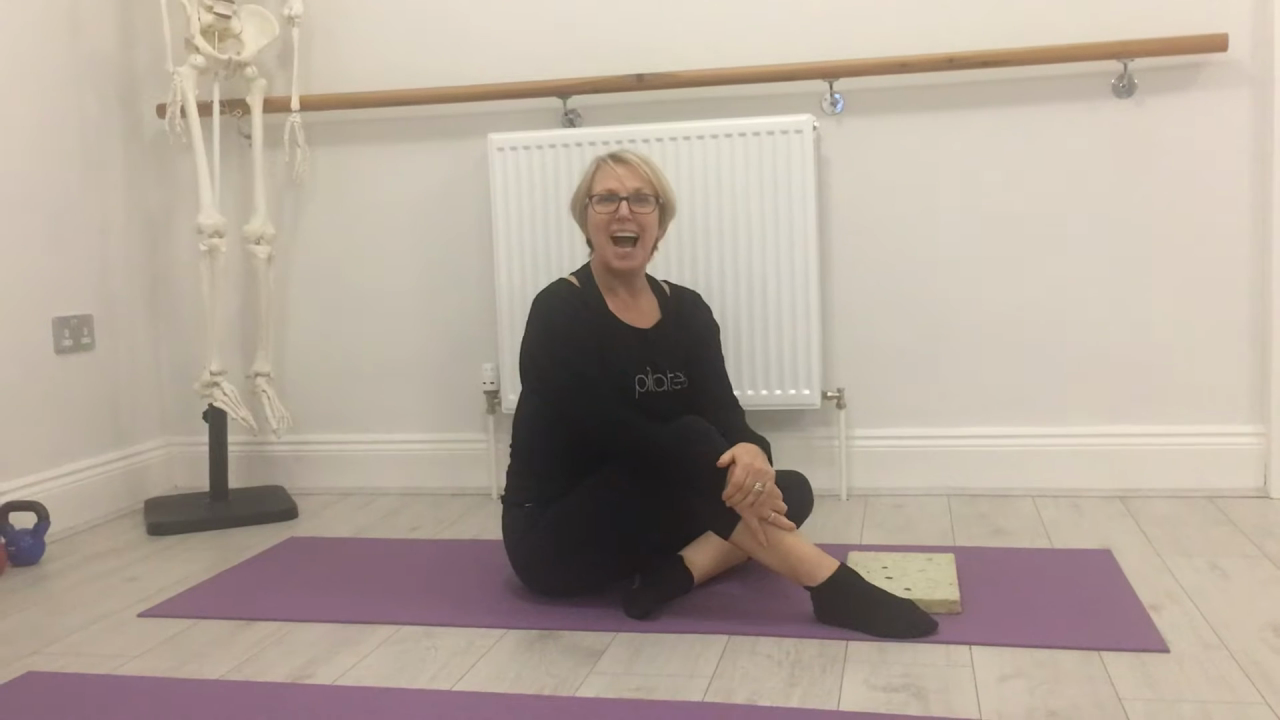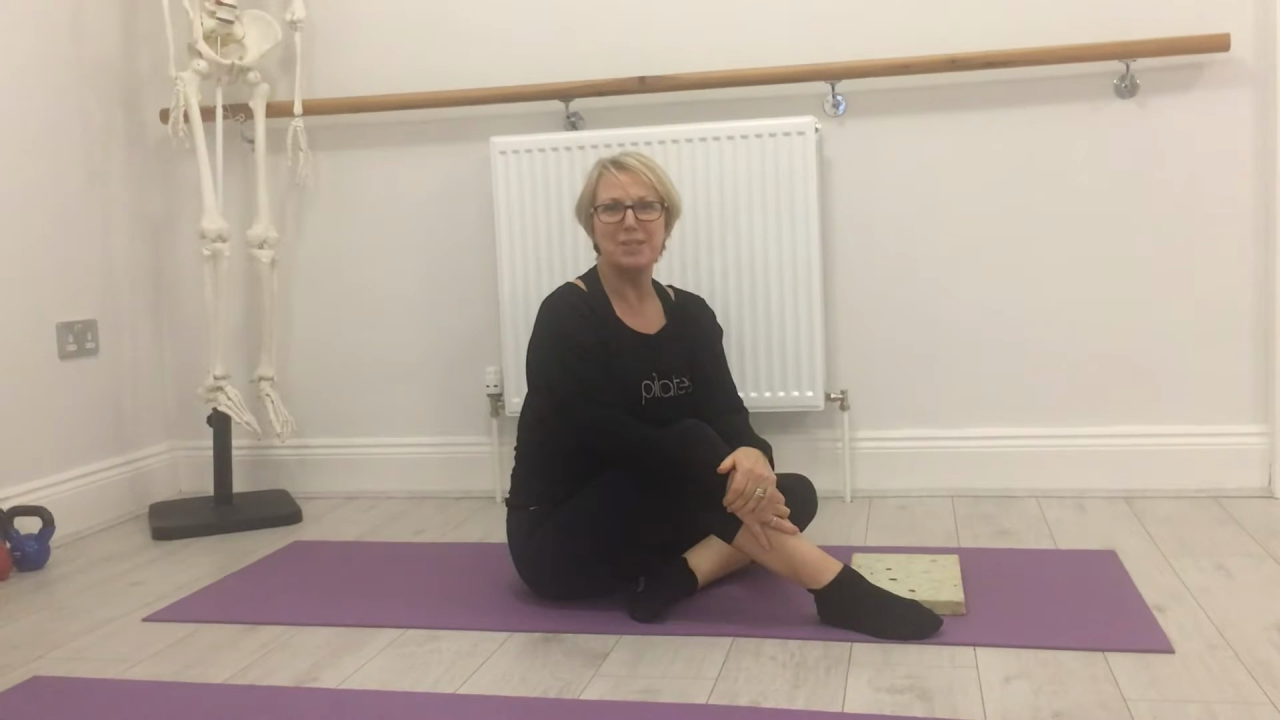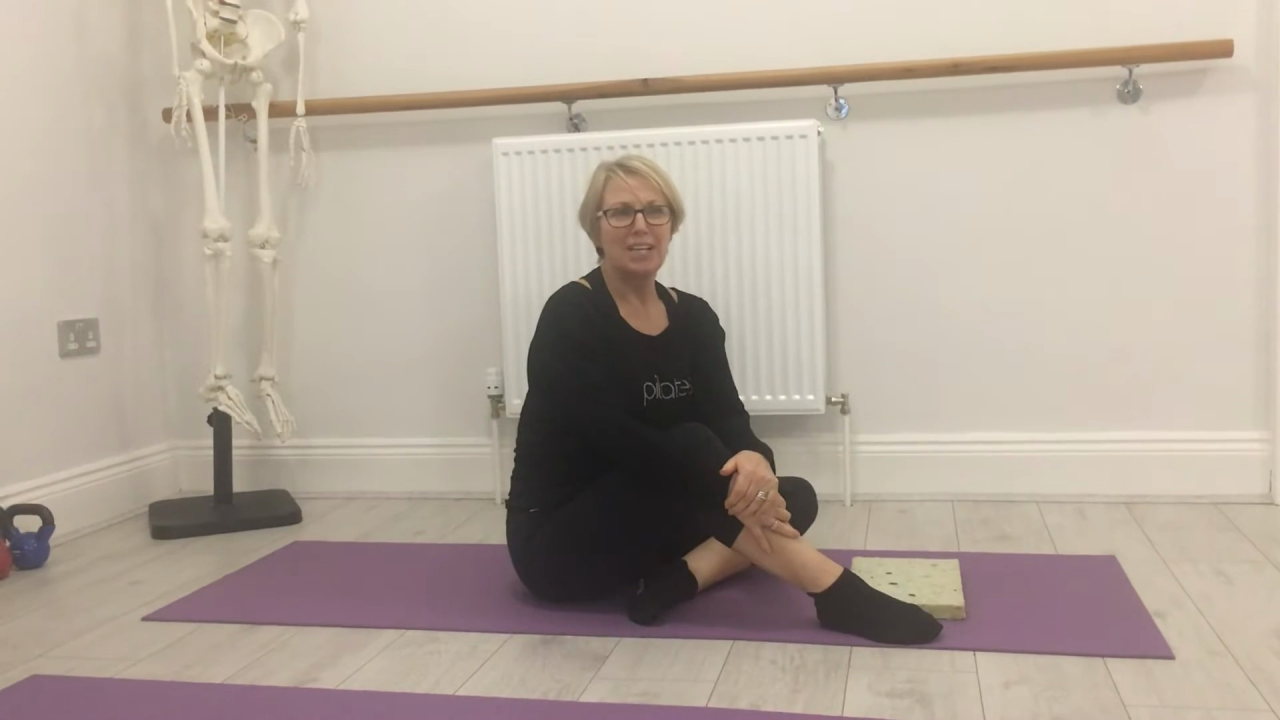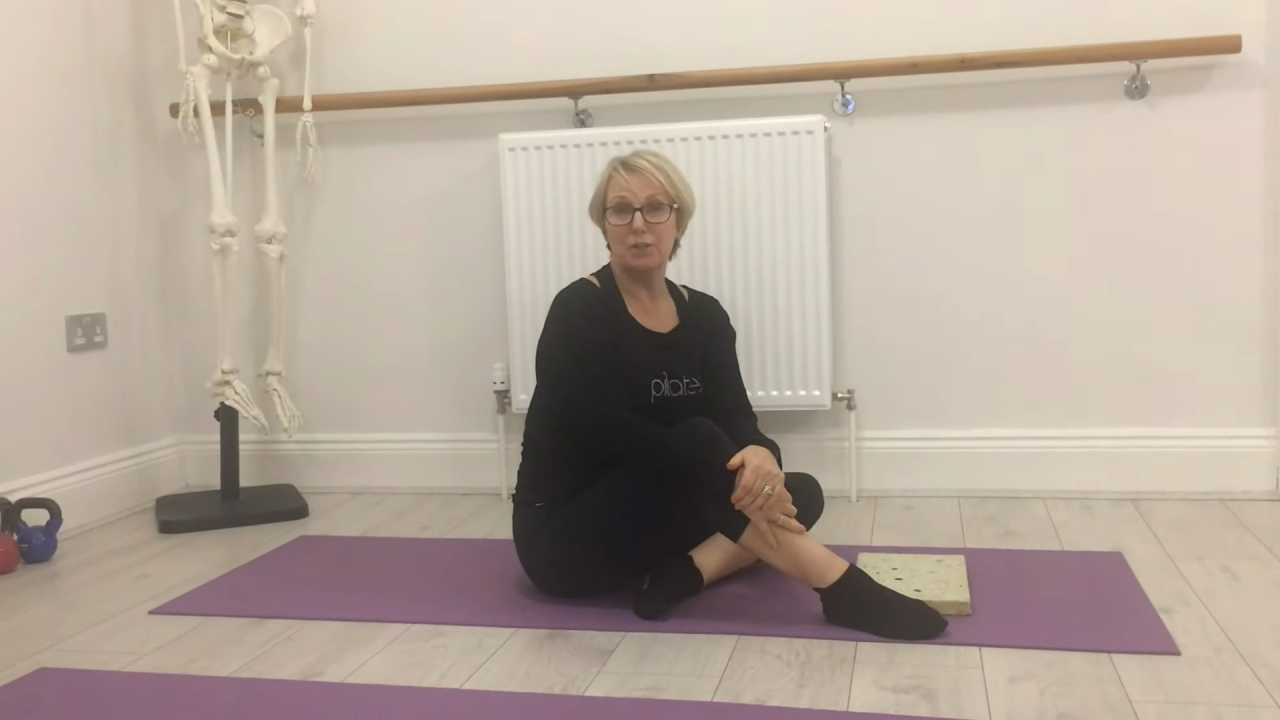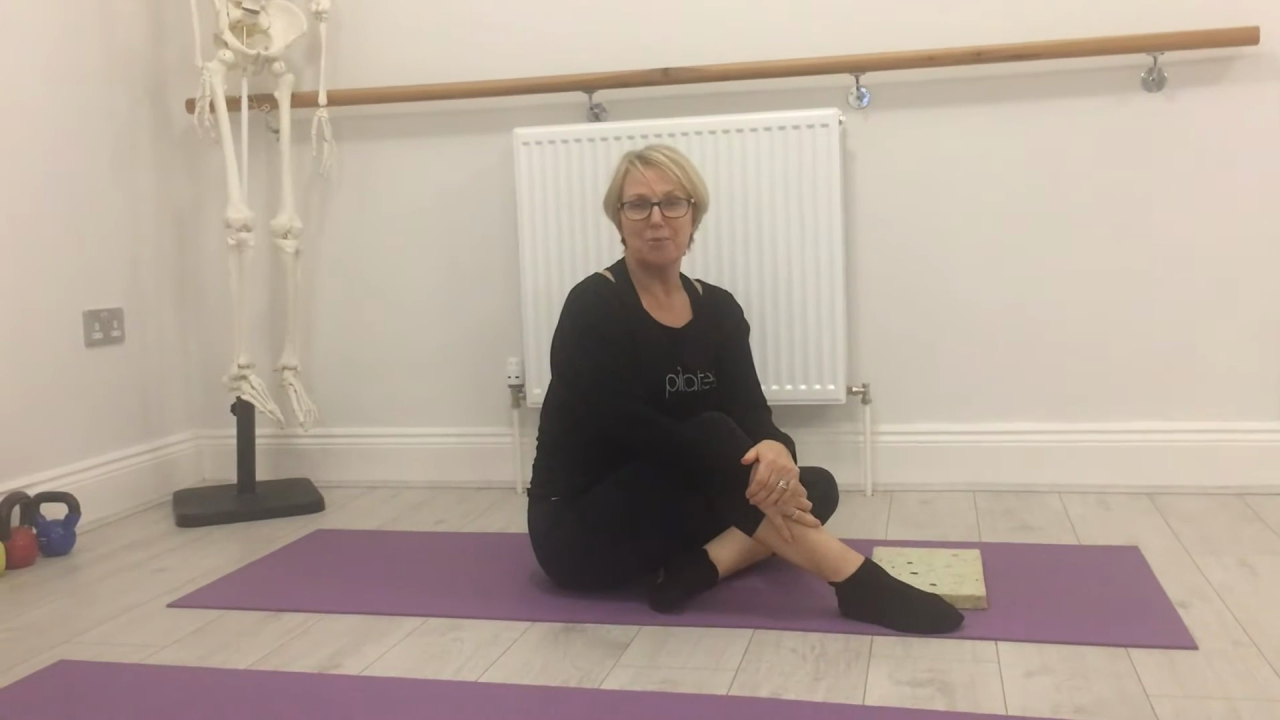
dt=1s
person 1, frame 1
left shoulder: (686, 309)
right shoulder: (559, 313)
left elbow: (719, 406)
right elbow: (609, 430)
left wrist: (749, 451)
right wrist: (723, 478)
left hip: (641, 513)
right hip: (551, 534)
left knee: (789, 491)
right knee: (689, 437)
right ankle: (831, 587)
person 1, frame 2
left shoulder: (690, 315)
right shoulder: (566, 317)
left elbow: (725, 412)
right elbow: (610, 436)
left wrist: (751, 454)
right wrist: (726, 483)
left hip: (648, 514)
right hip: (556, 538)
left knee: (792, 494)
right knee: (692, 441)
right ankle: (835, 588)
person 1, frame 3
left shoulder: (693, 316)
right shoulder: (570, 316)
left elbow: (726, 415)
right elbow: (614, 436)
left wrist: (753, 458)
right wrist: (726, 485)
left hip: (648, 519)
right hip: (556, 540)
left knee: (792, 497)
right knee: (691, 444)
right ankle: (835, 593)
person 1, frame 4
left shoulder: (704, 315)
right shoulder: (579, 313)
left elbow: (735, 417)
right elbow: (617, 432)
left wrist: (759, 455)
right wrist: (733, 481)
left hip: (653, 515)
right hip: (562, 536)
left knee: (799, 493)
right knee: (698, 440)
right ankle: (841, 588)
person 1, frame 5
left shoulder: (718, 309)
right shoulder: (593, 308)
left elbow: (749, 412)
right elbow: (630, 428)
left wrist: (773, 450)
right wrist: (746, 475)
left hip: (668, 509)
right hip: (576, 529)
left knee: (813, 488)
right knee: (711, 434)
right ankle: (855, 582)
